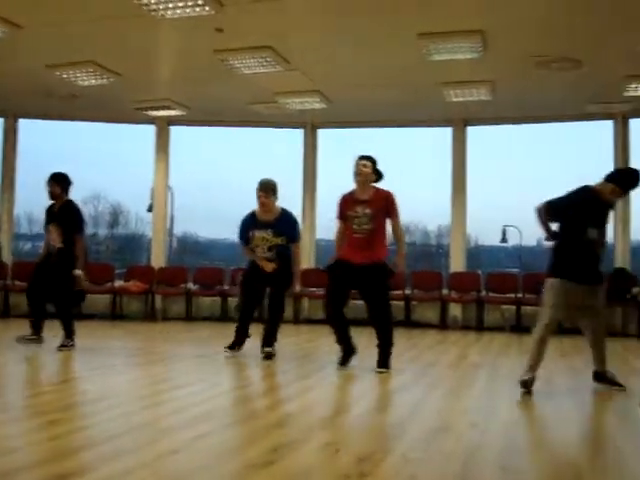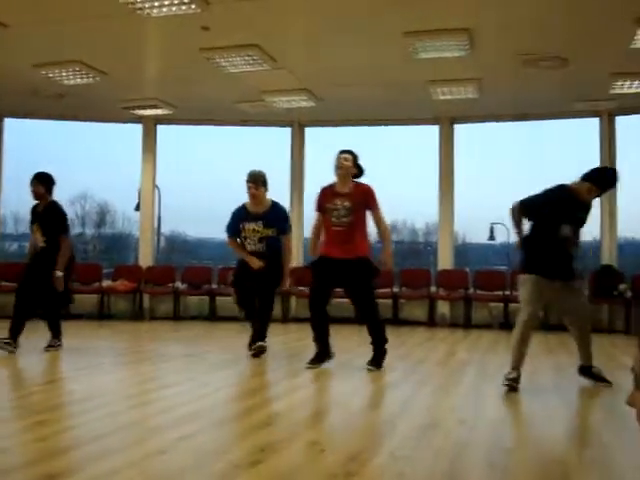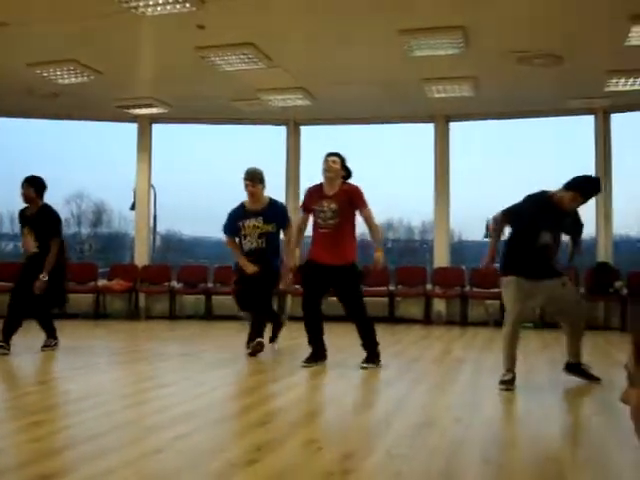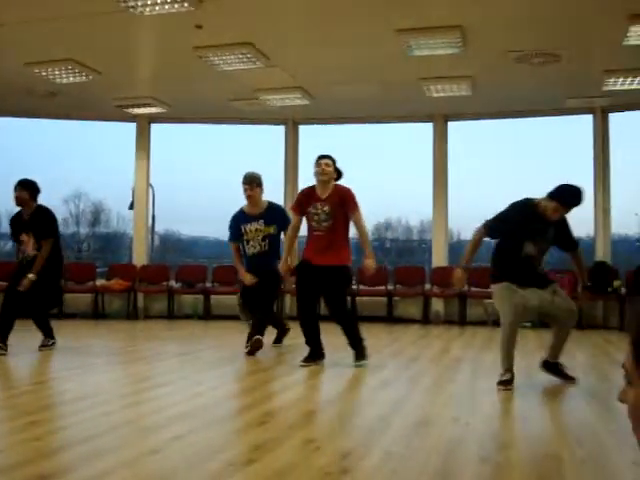
dt=0.1s
person 1, frame 1
left shoulder: (606, 205)
right shoulder: (581, 197)
right elbow: (543, 209)
right wrist: (549, 232)
left hip: (590, 274)
right hip: (563, 273)
left knee: (598, 324)
right knee: (549, 320)
left ankle: (600, 371)
right ankle: (529, 373)
person 1, frame 2
left shoulder: (584, 204)
right shoulder: (556, 195)
right elbow: (517, 208)
right wrist: (521, 236)
left hip: (564, 269)
right hip: (537, 268)
left knee: (581, 317)
right knee: (527, 317)
left ankle: (586, 366)
right ankle: (514, 371)
person 1, frame 3
left shoulder: (570, 213)
right shoulder: (536, 202)
left elbow: (575, 232)
right elbow: (498, 220)
left wrist: (571, 258)
right wrist: (491, 253)
left hip: (547, 272)
right hip: (518, 270)
left knee: (577, 310)
right knee: (514, 318)
left ankle: (574, 362)
right ankle: (509, 372)
person 1, frame 4
left shoulder: (559, 223)
right shoulder: (519, 211)
left elbow: (572, 248)
right elbow: (482, 231)
left wrist: (583, 276)
right wrist: (464, 265)
left hip: (534, 278)
right hip: (506, 278)
left knee: (568, 312)
right knee: (511, 321)
left ankle: (552, 361)
right ankle: (507, 371)
person 2, frame 1
left shoulder: (385, 197)
right shoulder: (345, 200)
left elbow: (396, 228)
left wrist: (400, 256)
right wrist: (337, 256)
left hip: (373, 263)
right hip: (346, 262)
left knee: (380, 310)
right knee: (332, 305)
left ankle: (384, 354)
right ankle: (347, 348)
person 2, frame 2
left shoulder: (364, 191)
right shoulder: (325, 193)
left elbow: (379, 220)
right elbow: (318, 225)
left wrist: (387, 249)
right wrist: (313, 252)
left hip: (356, 259)
right hip: (328, 257)
left knee: (367, 307)
right knee: (316, 304)
left ankle: (379, 351)
right ankle: (322, 351)
person 2, frame 3
left shoulder: (352, 191)
right shoulder: (312, 193)
left elbow: (369, 220)
right elbow: (301, 225)
left wrist: (378, 248)
right wrist: (291, 252)
left hip: (344, 262)
right hip: (316, 261)
left knee: (355, 308)
right knee: (309, 307)
left ankle: (372, 351)
right ankle: (318, 351)
person 2, frame 4
left shoulder: (344, 194)
right shoulder: (304, 196)
left elbow: (359, 225)
right elbow: (294, 228)
left wrist: (368, 255)
right wrist: (285, 258)
left hip: (337, 263)
right hip: (310, 262)
left knee: (338, 309)
right knee: (305, 309)
left ankle: (358, 347)
right ankle: (315, 351)
person 3, frame 1
left shoulder: (288, 220)
right shoulder: (248, 221)
left elbow: (294, 251)
right elbow: (245, 247)
left wrist: (295, 278)
right wrist: (263, 262)
left hip: (282, 268)
right hip: (258, 266)
left knee: (275, 303)
right knee: (246, 302)
left ankle: (268, 344)
right ankle: (239, 338)
person 3, frame 2
left shoulder: (278, 212)
right shoulder: (239, 214)
left elbow: (286, 243)
right elbow: (231, 241)
left wrist: (286, 272)
right wrist: (249, 259)
left hip: (272, 264)
right hip: (248, 262)
left knee: (264, 301)
right knee: (243, 300)
left ankle: (258, 340)
right ankle: (258, 331)
person 3, frame 3
left shoulder: (277, 209)
right shoulder: (236, 213)
left elbow: (289, 237)
right elbow: (230, 240)
left wrist: (289, 264)
right wrist: (244, 264)
left hip: (270, 264)
right hip: (247, 265)
left knee: (262, 302)
right knee: (243, 300)
left ankle: (255, 338)
right ankle: (276, 321)
person 3, frame 4
left shoulder: (277, 212)
right shoulder: (238, 218)
right elbow: (235, 248)
right wrist: (243, 273)
left hip: (272, 269)
right hip: (251, 269)
left knee: (264, 306)
right knee: (248, 307)
right ankle: (281, 327)
person 4, frame 1
left shoulder: (72, 210)
right shoulder: (50, 210)
left elbow: (80, 241)
left wrist: (78, 270)
right wrist: (41, 260)
left hip: (68, 262)
right hip: (51, 261)
left knee: (62, 301)
right knee: (35, 292)
left ankle: (69, 337)
right ankle: (36, 333)
person 4, frame 2
left shoulder: (56, 211)
right shoulder: (35, 210)
left elbow: (65, 243)
left wrist: (59, 272)
right wrist: (29, 260)
left hip: (53, 263)
right hip: (38, 261)
left knee: (49, 303)
right knee: (23, 296)
left ankle: (56, 338)
person 4, frame 3
left shoulder: (49, 215)
right shoulder: (23, 214)
left elbow: (54, 248)
left wrist: (44, 276)
right wrist: (26, 266)
left hip: (49, 267)
right hip: (31, 265)
left knee: (39, 305)
right knee: (17, 301)
left ankle: (52, 337)
person 4, frame 4
left shoulder: (45, 215)
right shoulder: (16, 219)
left elbow: (46, 248)
right elbow: (19, 246)
left wrist: (31, 276)
right wrist: (22, 270)
left hip: (46, 268)
right hip: (26, 266)
left knee: (34, 306)
left ankle: (49, 337)
